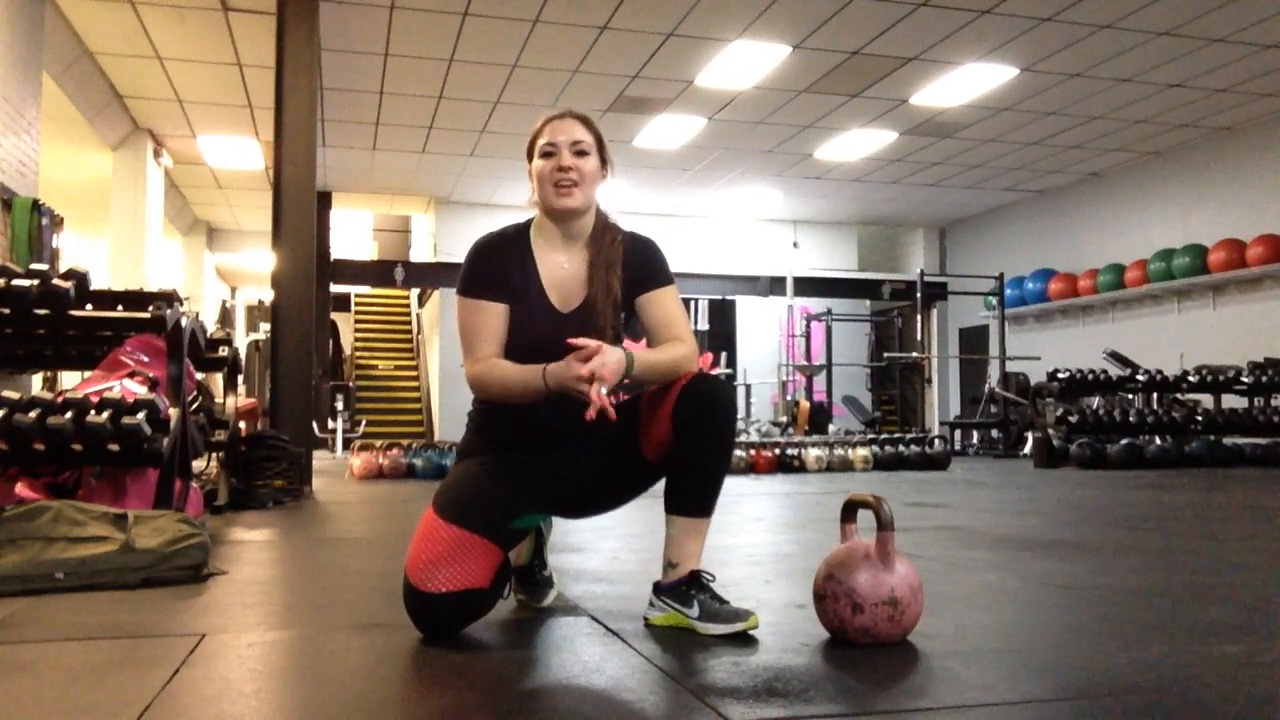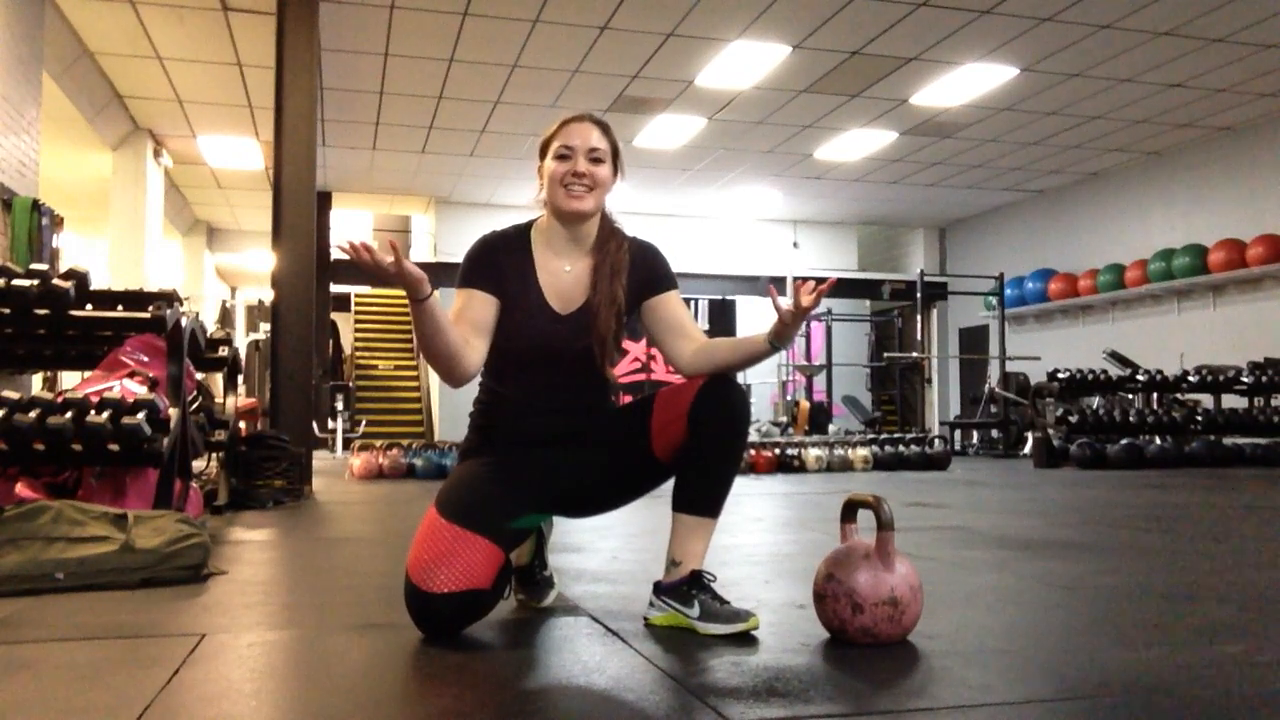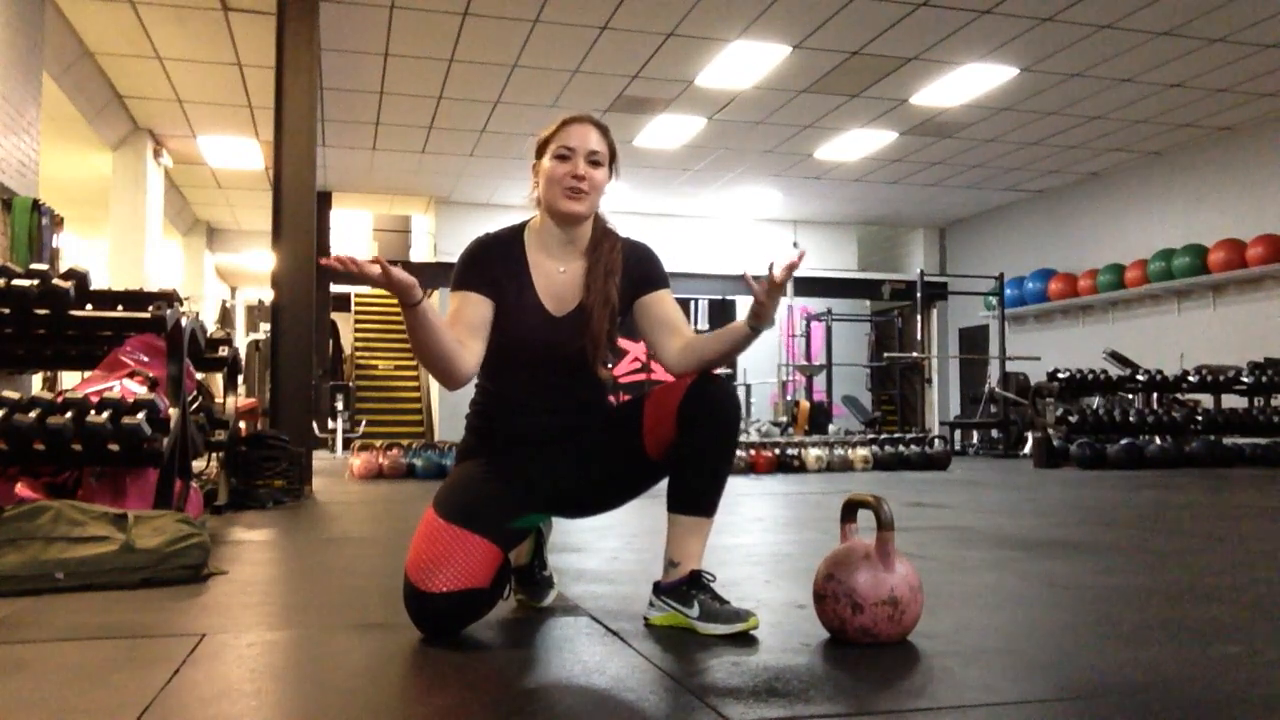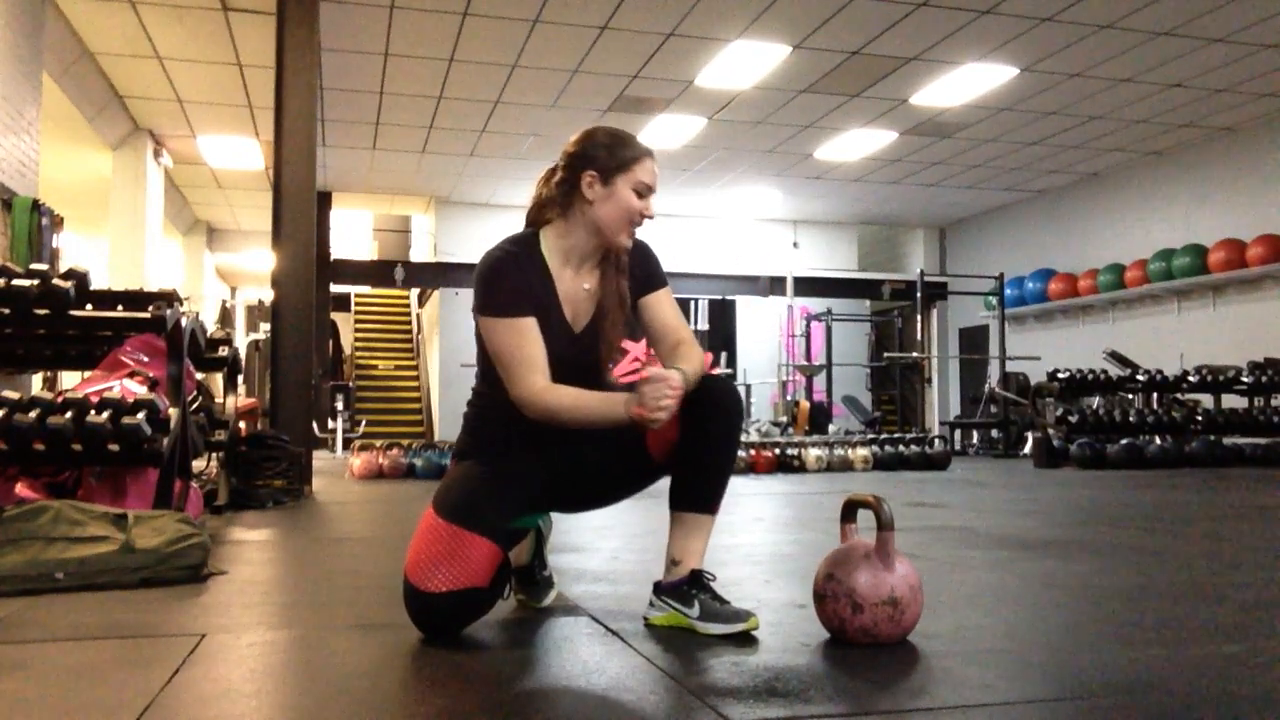
dt=1s
person 1, frame 1
left shoulder: (637, 255)
right shoulder: (494, 255)
left elbow: (683, 353)
right elbow: (481, 371)
left wrist: (621, 362)
right wrist: (559, 375)
left hip: (595, 448)
right hip: (506, 453)
left knee: (709, 399)
right knee: (435, 607)
left ankle: (677, 590)
right ankle: (523, 544)
person 1, frame 2
left shoulder: (638, 261)
right shoulder: (496, 254)
left elbow: (691, 354)
right elbow: (460, 366)
left wrist: (775, 337)
right wrist: (419, 292)
left hip: (595, 449)
right hip: (505, 456)
left knee: (722, 401)
right knee: (437, 607)
left ankle: (678, 589)
right ankle: (524, 543)
person 1, frame 3
left shoulder: (631, 261)
right shoulder: (490, 256)
left elbow: (680, 353)
right elbow: (456, 368)
left wrist: (756, 321)
right wrist: (411, 297)
left hip: (590, 449)
right hip: (502, 457)
left knee: (712, 399)
right knee: (437, 607)
left ankle: (678, 588)
right ankle: (523, 544)
person 1, frame 4
left shoulder: (635, 261)
right shoulder: (507, 268)
left elbow: (684, 347)
right elbow: (532, 394)
left wrist: (674, 380)
right wrist: (633, 404)
left hip: (588, 448)
right hip: (505, 454)
left knee: (716, 399)
right knee: (436, 607)
left ankle: (679, 588)
right ankle: (522, 542)
